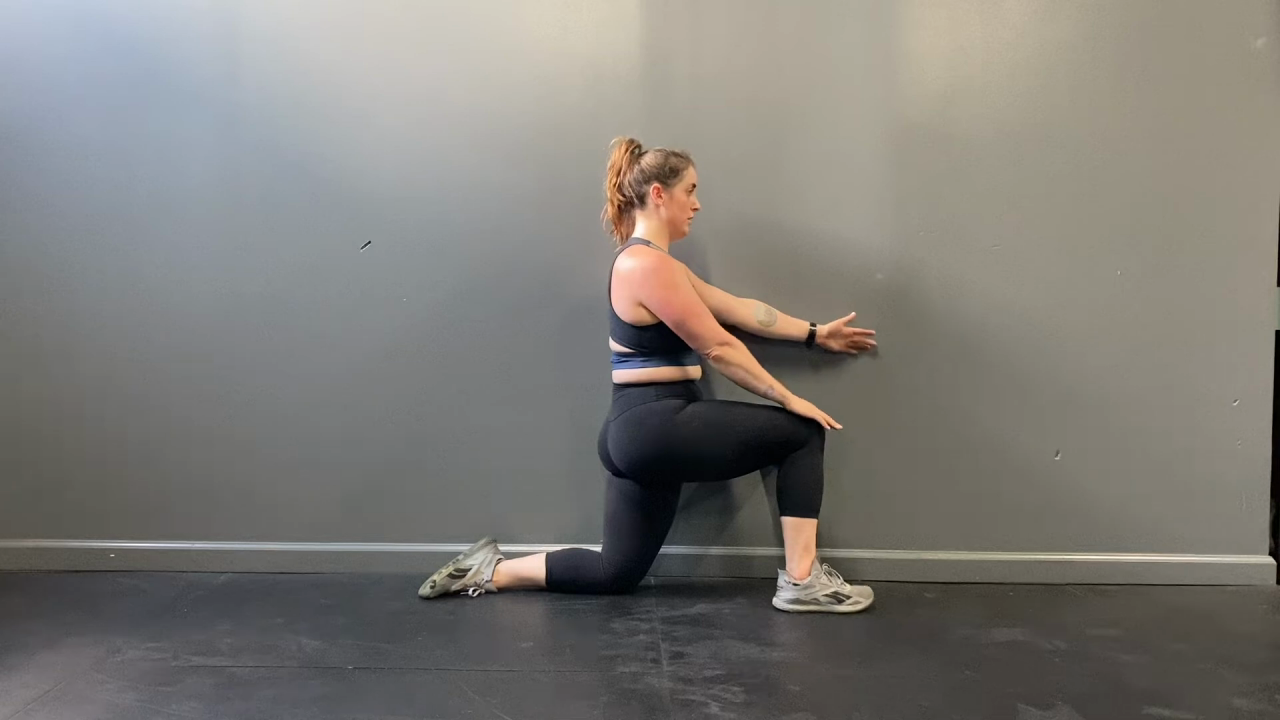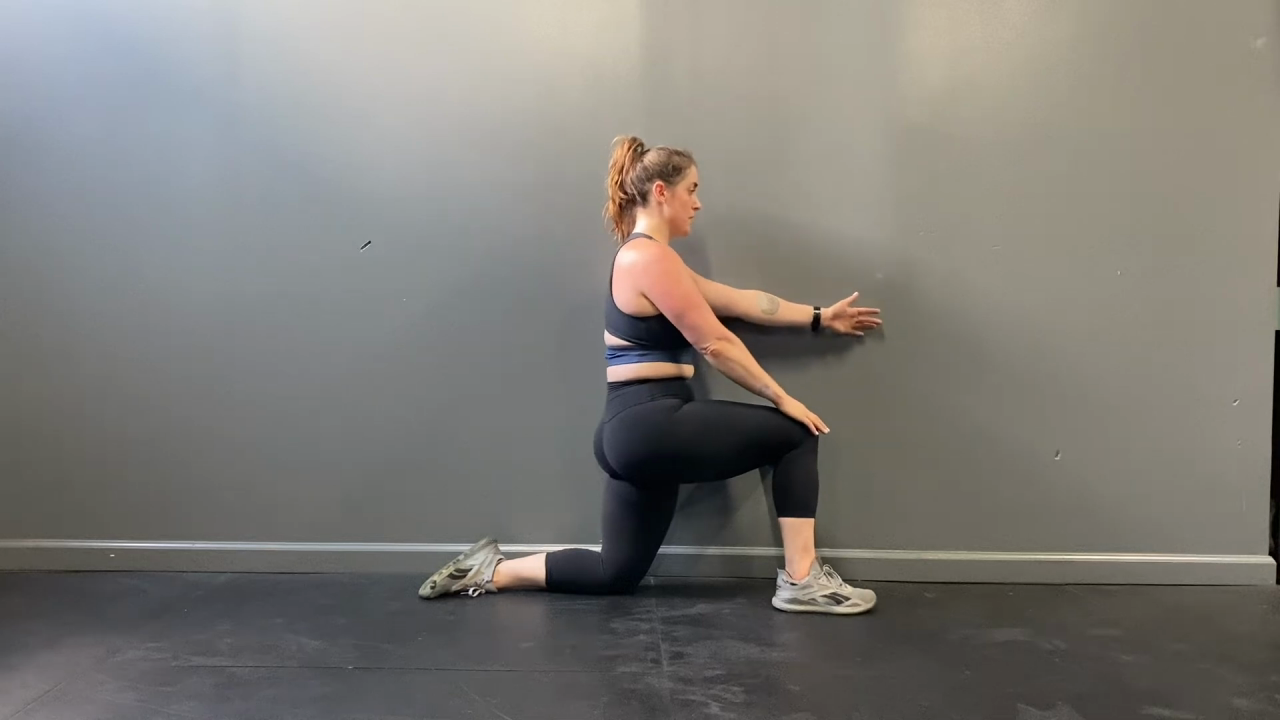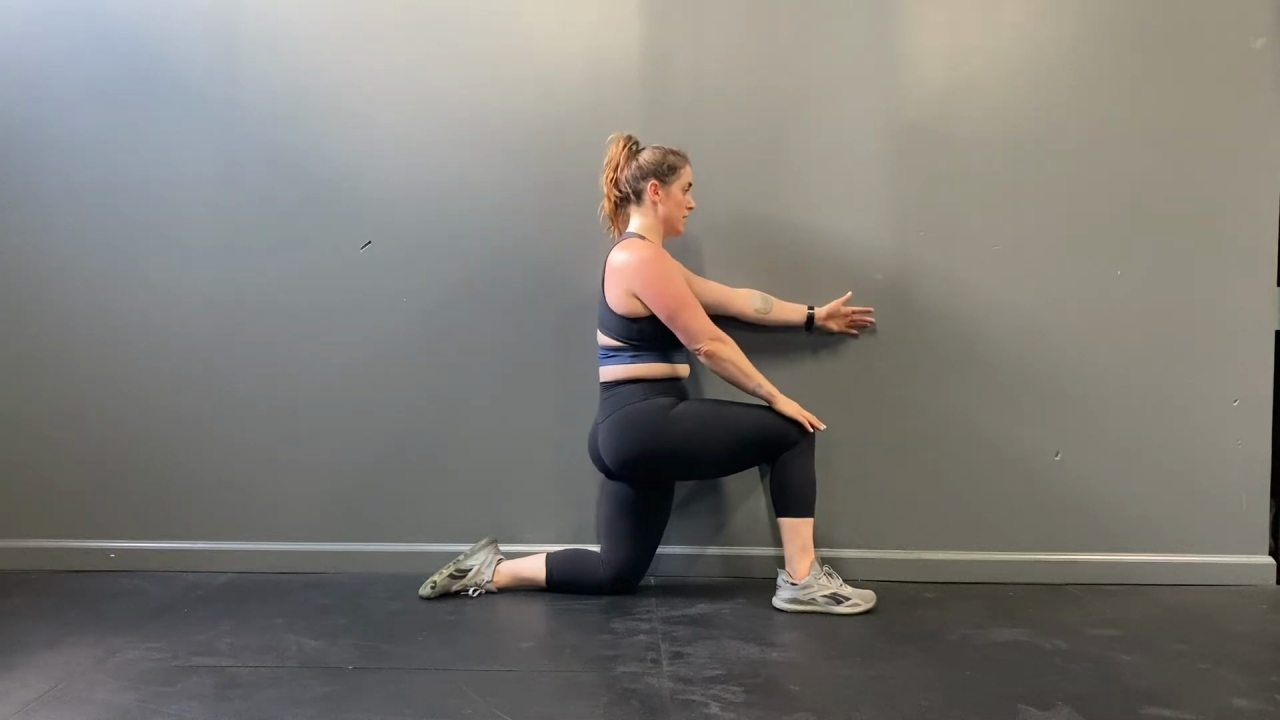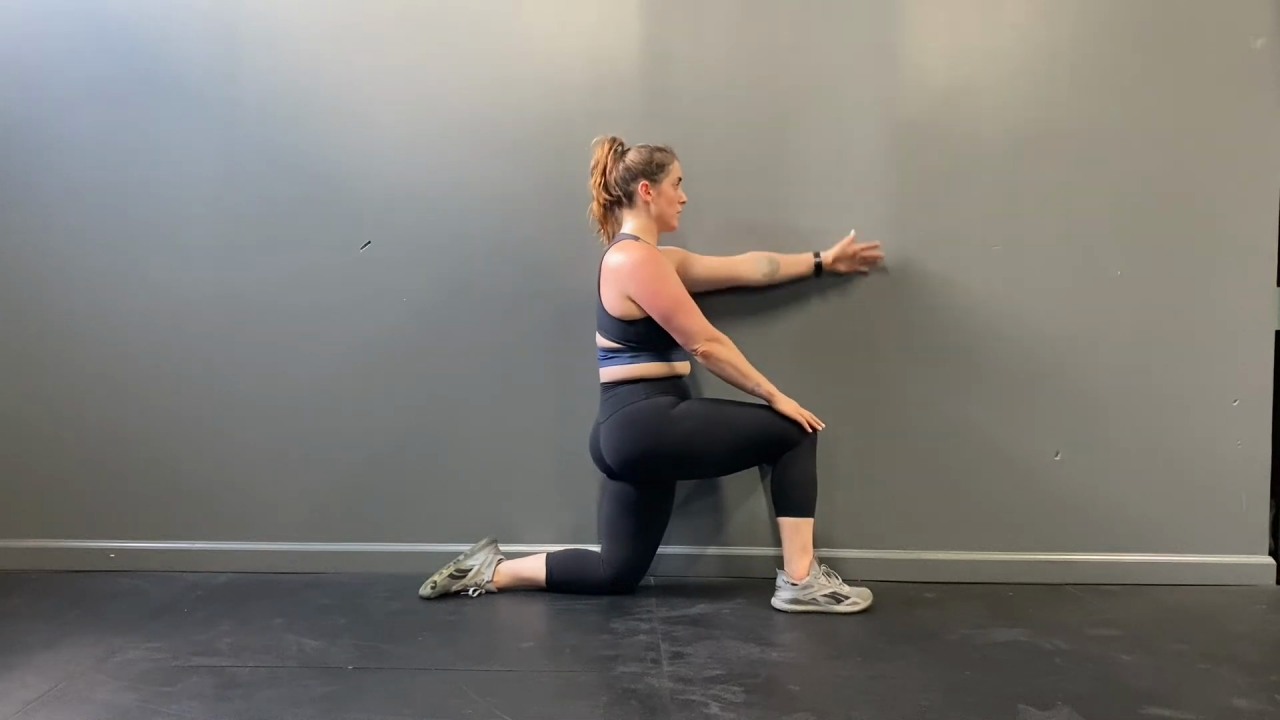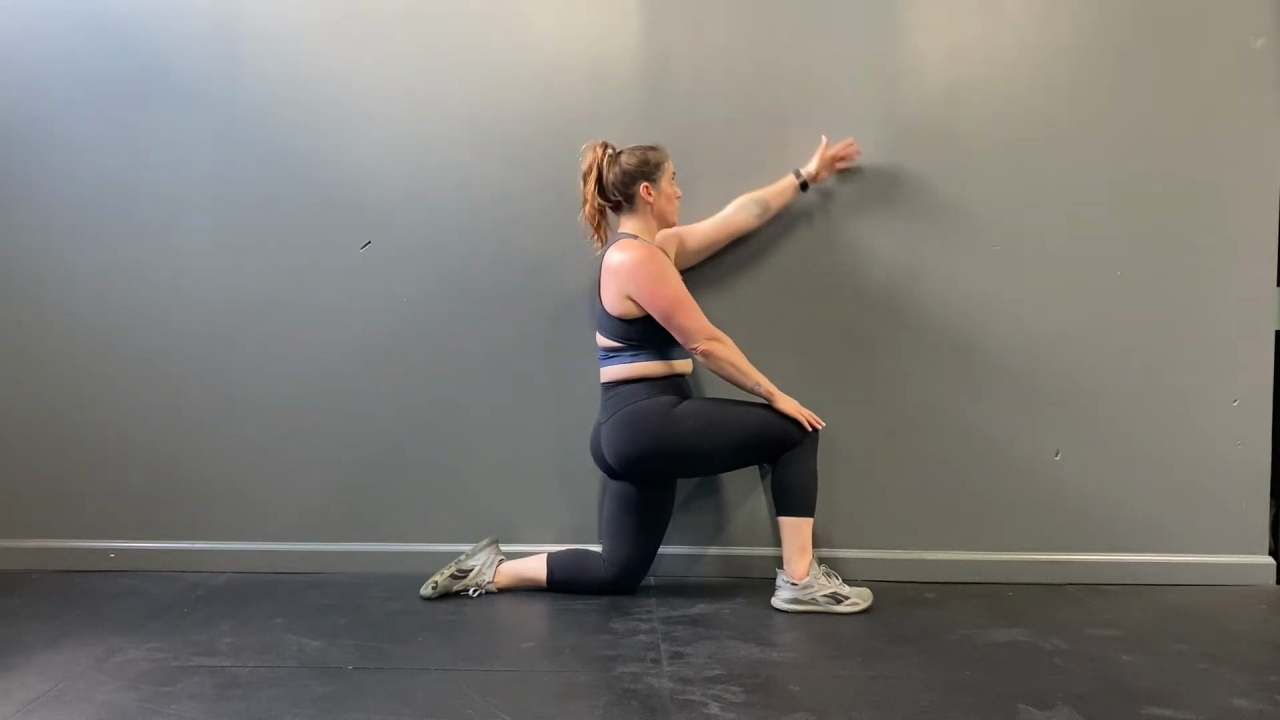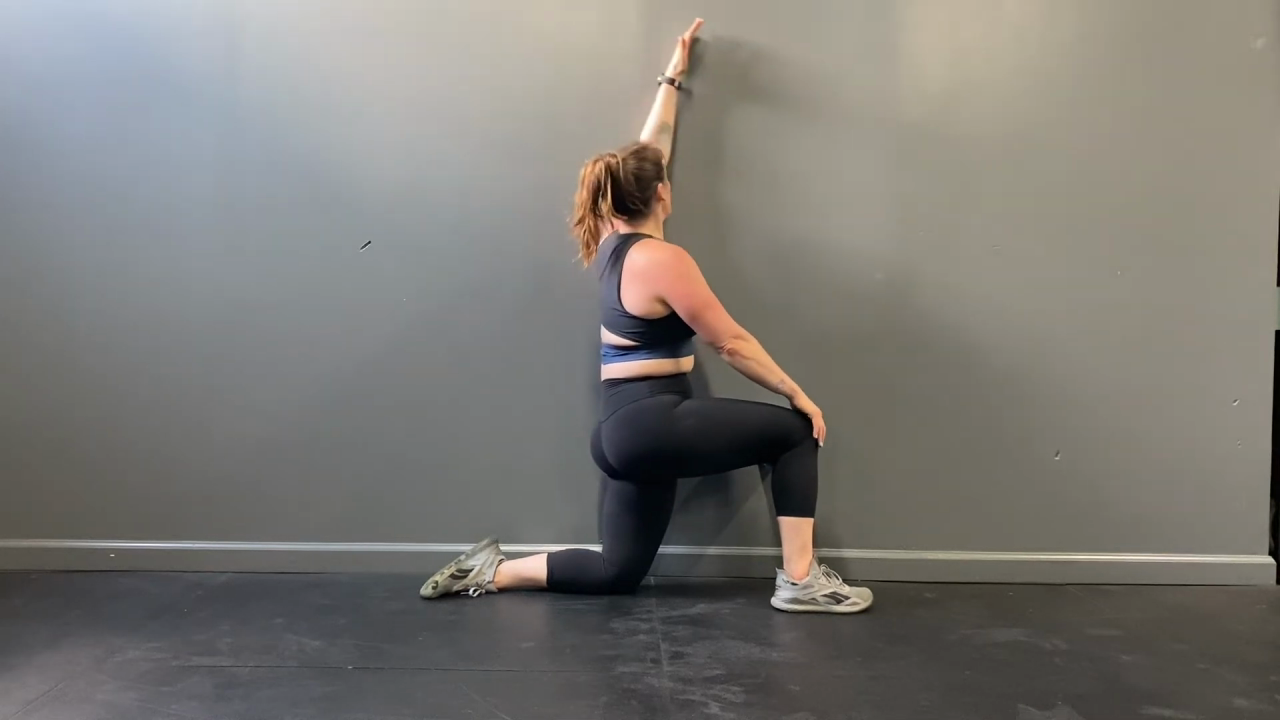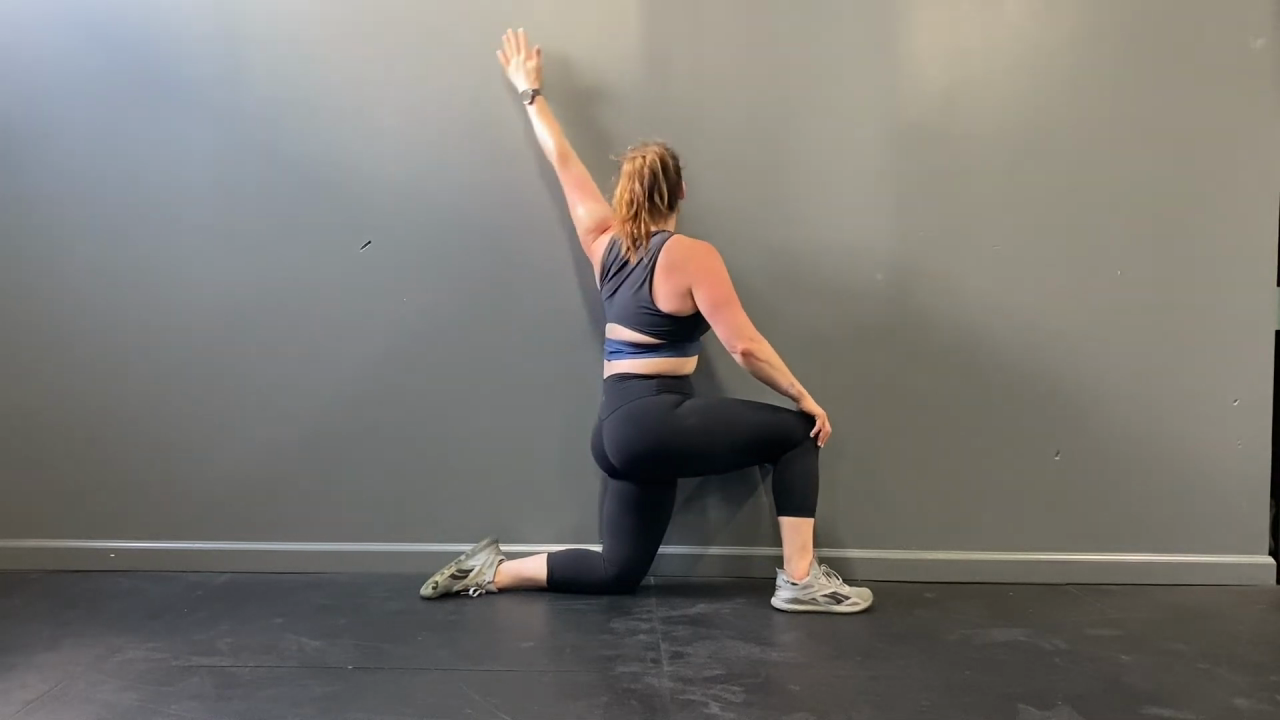
dt=0.7s
person 1, frame 1
left shoulder: (653, 261)
right shoulder: (648, 265)
left elbow: (736, 309)
right elbow: (719, 348)
left wrist: (816, 333)
right wrist: (789, 399)
left hip: (639, 432)
right hip: (657, 428)
left knee: (616, 571)
right knee: (802, 432)
left ankle: (487, 570)
right ankle: (802, 581)
person 1, frame 2
left shoulder: (646, 256)
right shoulder: (650, 256)
left elbow: (738, 301)
right elbow: (716, 344)
left wrist: (820, 317)
right wrist: (782, 399)
left hip: (634, 431)
right hip: (650, 425)
left knee: (617, 572)
right knee: (796, 434)
left ankle: (489, 570)
right ankle: (801, 581)
person 1, frame 3
left shoulder: (642, 257)
right shoulder: (642, 257)
left elbow: (733, 300)
right elbow: (708, 345)
left wrist: (813, 317)
right wrist: (776, 398)
left hip: (630, 430)
right hip: (645, 426)
left knee: (616, 573)
right knee: (792, 433)
left ankle: (489, 570)
right ankle: (802, 580)
person 1, frame 4
left shoulder: (654, 256)
right shoulder: (635, 258)
left elbow: (742, 268)
right elbow: (705, 344)
left wrist: (823, 261)
right wrist: (775, 397)
left hip: (632, 430)
right hip: (644, 425)
left knee: (617, 572)
right knee: (793, 433)
left ankle: (489, 570)
right ankle: (800, 581)
person 1, frame 5
left shoulder: (658, 247)
right shoulder: (636, 257)
left elbow: (736, 219)
right elbow: (706, 342)
left wrist: (805, 177)
right wrist: (776, 396)
left hip: (633, 430)
right hip: (647, 425)
left knee: (618, 572)
right knee: (795, 432)
left ankle: (491, 570)
right ankle: (800, 580)
person 1, frame 6
left shoulder: (614, 242)
right shoulder: (662, 260)
left elbow: (651, 146)
right elbow: (730, 343)
left wrist: (674, 77)
right wrist: (797, 395)
left hip: (626, 429)
right hip: (649, 423)
left knee: (619, 572)
right knee: (795, 433)
left ankle: (489, 569)
right ankle: (800, 580)
person 1, frame 7
left shoulder: (604, 240)
right shoulder: (692, 256)
left elbow: (565, 163)
right elbow: (745, 346)
left wrist: (531, 92)
right wrist: (804, 398)
left hip: (622, 428)
right hip: (655, 422)
left knee: (618, 571)
right knee: (797, 432)
left ankle: (490, 570)
right ankle: (801, 580)
